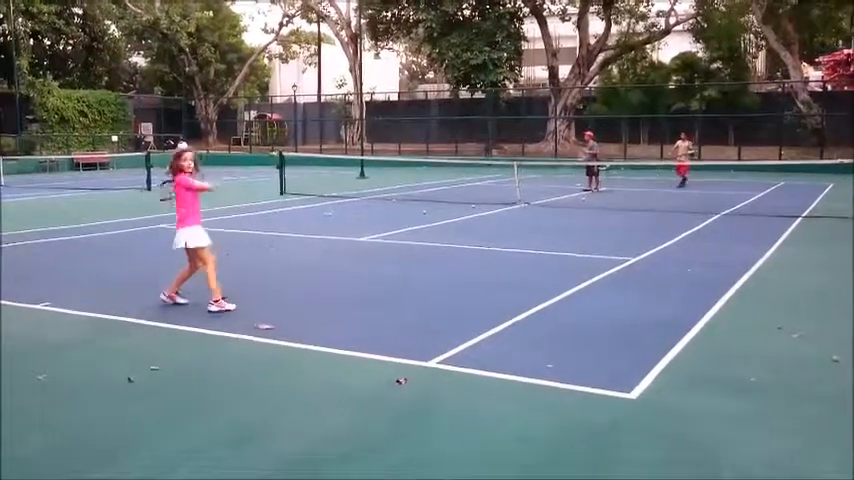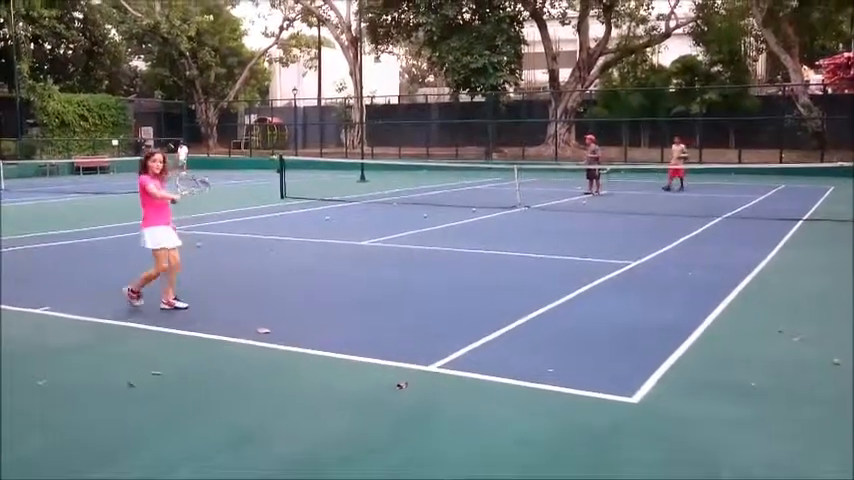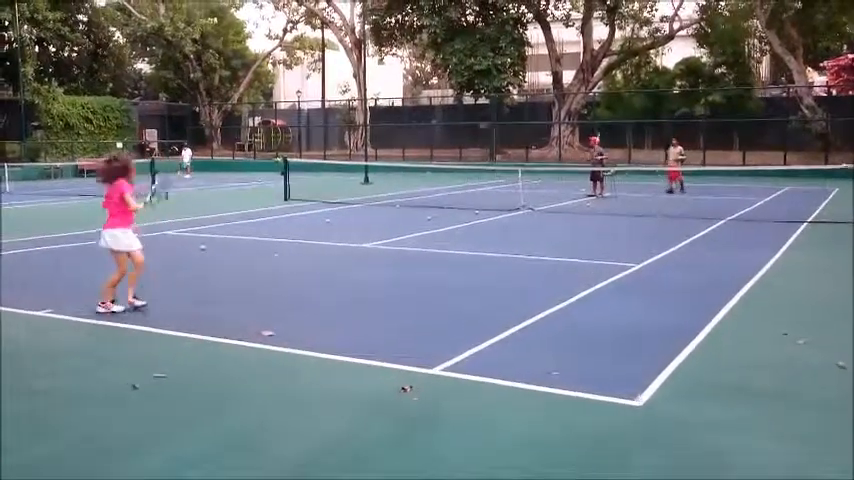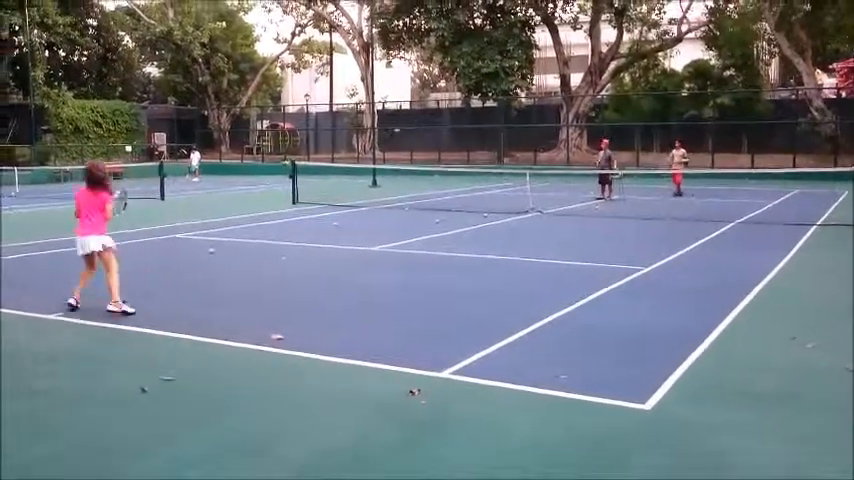
dt=0.3s
person 1, frame 1
left shoulder: (186, 180)
right shoulder: (181, 179)
right elbow: (206, 187)
right wrist: (207, 186)
left hip: (190, 227)
right hip: (189, 228)
left knee: (194, 265)
right knee: (210, 262)
left ankle: (170, 293)
right ankle: (216, 301)
person 1, frame 2
left shoulder: (159, 180)
right shoulder: (144, 178)
right elbow: (158, 194)
left wrist: (170, 222)
right wrist: (174, 197)
left hip: (165, 227)
right hip: (153, 229)
left knee: (175, 263)
right knee: (162, 267)
left ankle: (168, 299)
right ankle: (133, 290)
person 1, frame 3
left shoulder: (113, 184)
right shoulder: (123, 184)
left elbow: (106, 204)
right elbow: (132, 207)
right wrist: (140, 205)
left hip: (123, 230)
right hip: (116, 231)
left knee: (139, 261)
right knee: (122, 269)
left ankle: (131, 297)
right ankle: (105, 303)
person 1, frame 4
left shoulder: (79, 193)
right shoulder: (106, 194)
left elbow: (77, 214)
right elbow: (108, 217)
left hip: (82, 237)
right hip: (98, 236)
left knee: (90, 268)
right knee: (112, 268)
left ankle: (75, 298)
right ankle: (115, 302)
